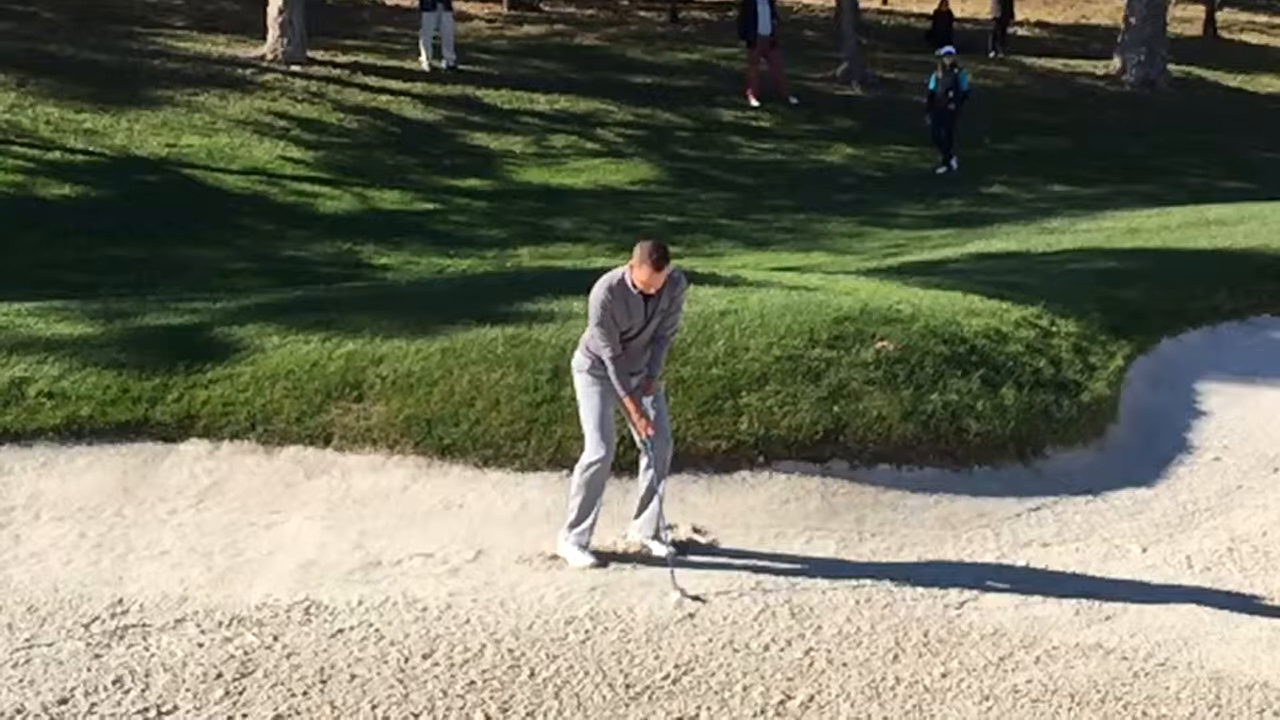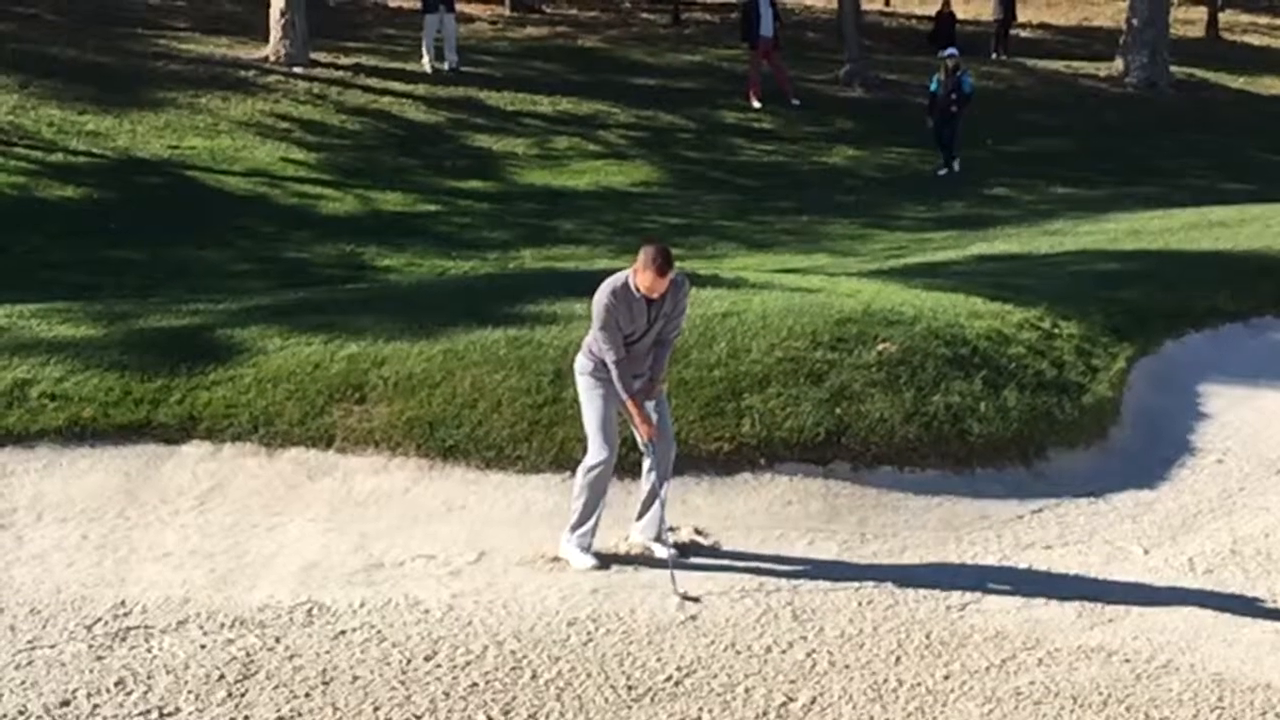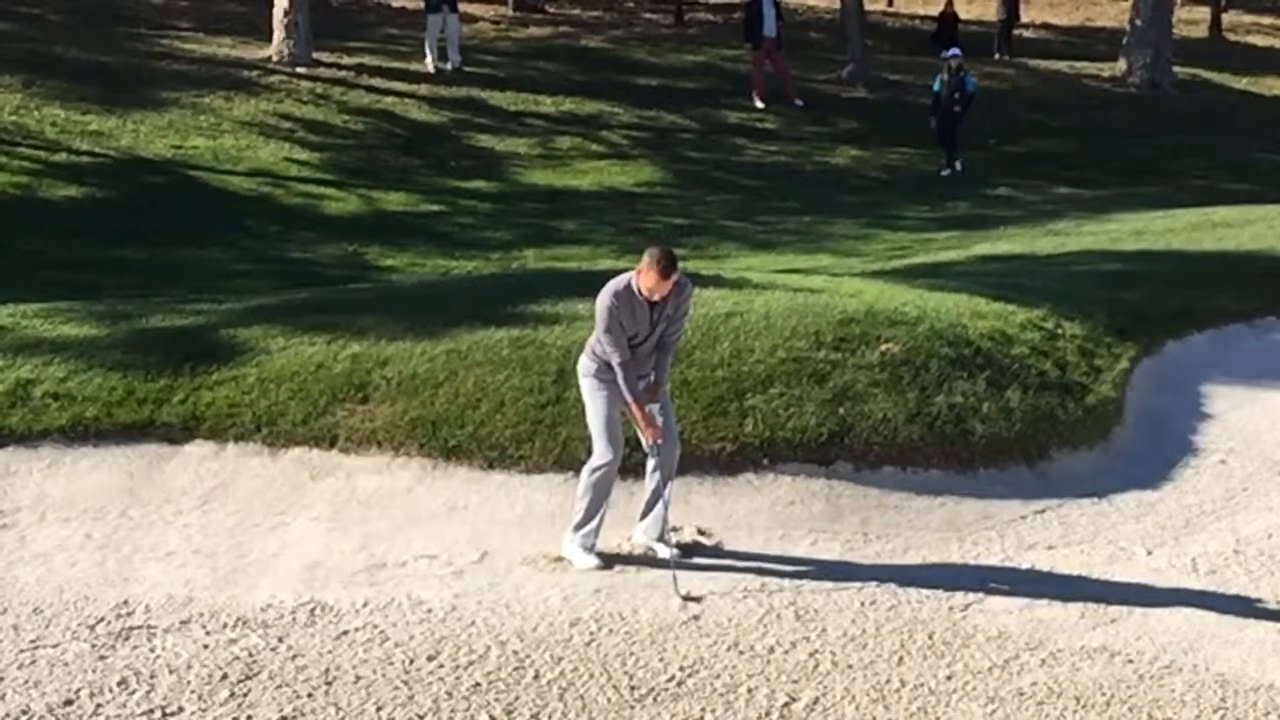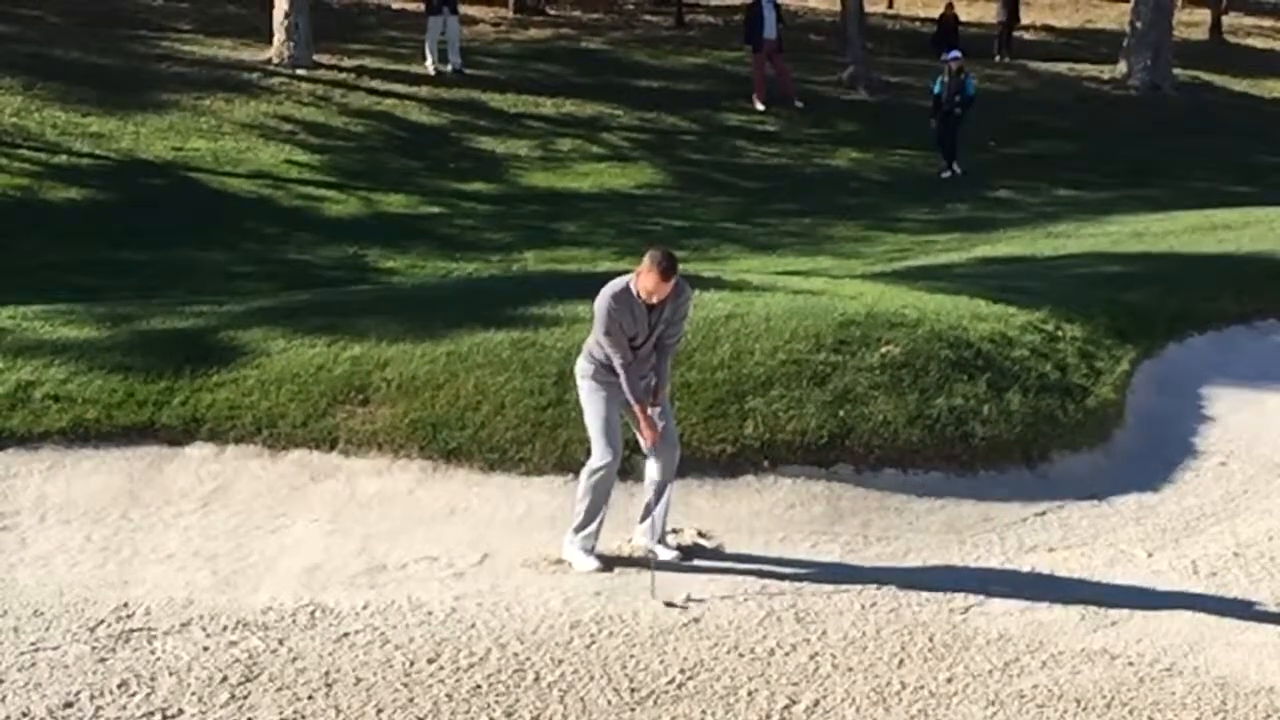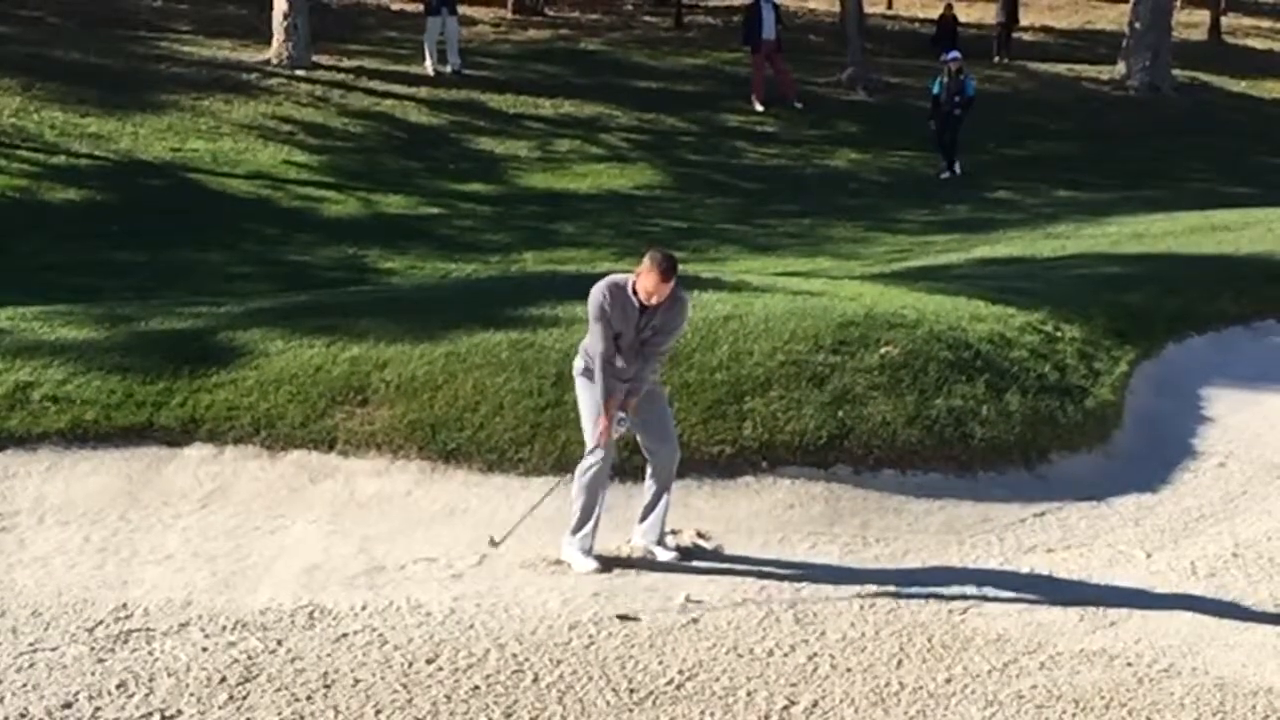
dt=0.7s
person 1, frame 1
left shoulder: (676, 283)
right shoulder: (605, 293)
left elbow: (664, 334)
right elbow: (611, 356)
left wrist: (651, 379)
right wrist: (634, 409)
left hip: (640, 369)
right hip: (596, 369)
left knee: (661, 444)
right knee: (600, 451)
left ankle: (645, 528)
right ankle: (572, 538)
person 1, frame 2
left shoulder: (680, 287)
right shoulder: (608, 297)
left elbow: (667, 338)
right elbow: (614, 359)
left wrist: (654, 384)
right wrist: (637, 412)
left hip: (643, 371)
right hip: (599, 372)
left knee: (664, 447)
right knee: (603, 453)
left ankle: (648, 530)
right ankle: (575, 540)
person 1, frame 3
left shoulder: (682, 289)
right shoulder: (611, 299)
left elbow: (668, 341)
right elbow: (619, 361)
left wrist: (657, 390)
right wrist: (639, 415)
left hip: (646, 372)
right hip: (603, 373)
left knee: (668, 446)
right knee: (608, 453)
left ankle: (650, 530)
right ankle: (577, 540)
person 1, frame 4
left shoulder: (681, 294)
right shoulder: (609, 301)
left elbow: (666, 346)
right elbow: (622, 363)
left wrist: (658, 398)
right wrist: (642, 416)
left hip: (644, 374)
right hip: (601, 375)
left knee: (667, 449)
right knee: (607, 456)
left ankle: (650, 533)
right ankle: (578, 542)
person 1, frame 5
left shoulder: (677, 306)
right shoulder: (605, 293)
left elbow: (651, 357)
right elbow: (603, 356)
left wrist: (628, 407)
right wrist: (604, 414)
left hip: (640, 381)
right hip: (594, 375)
left knee: (666, 452)
right knee: (599, 454)
left ankle: (648, 534)
right ankle: (576, 543)
